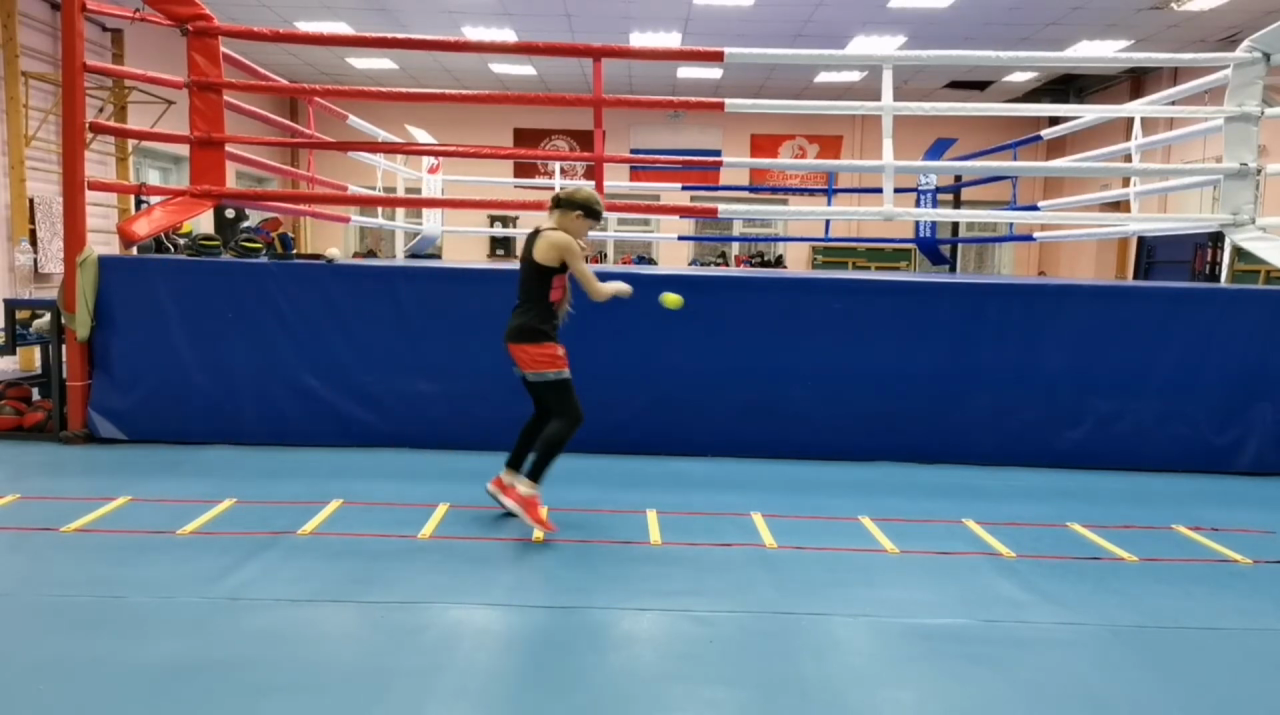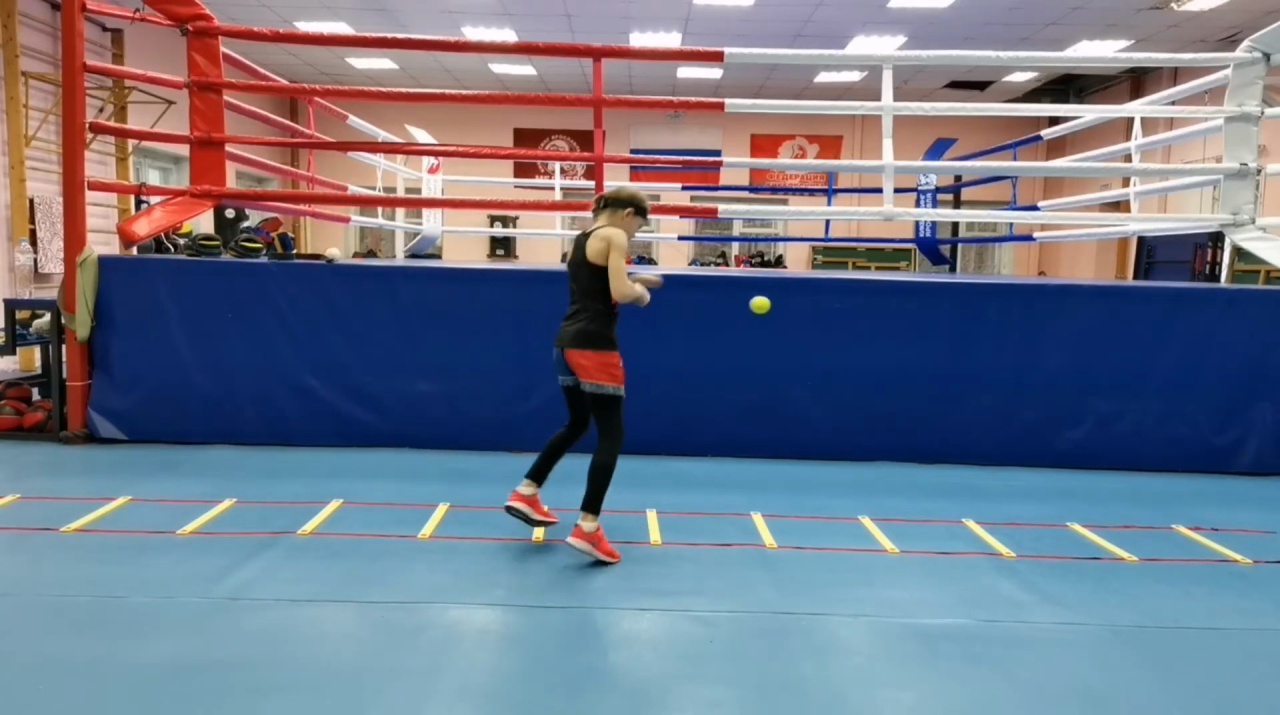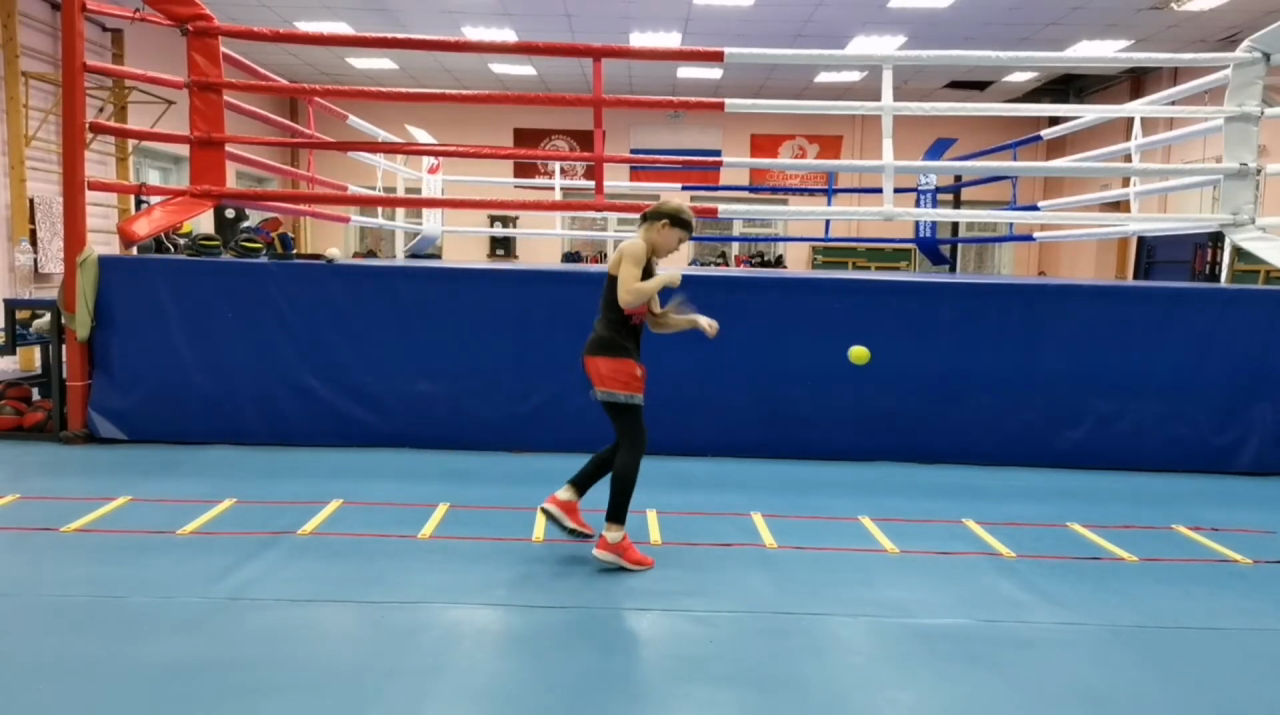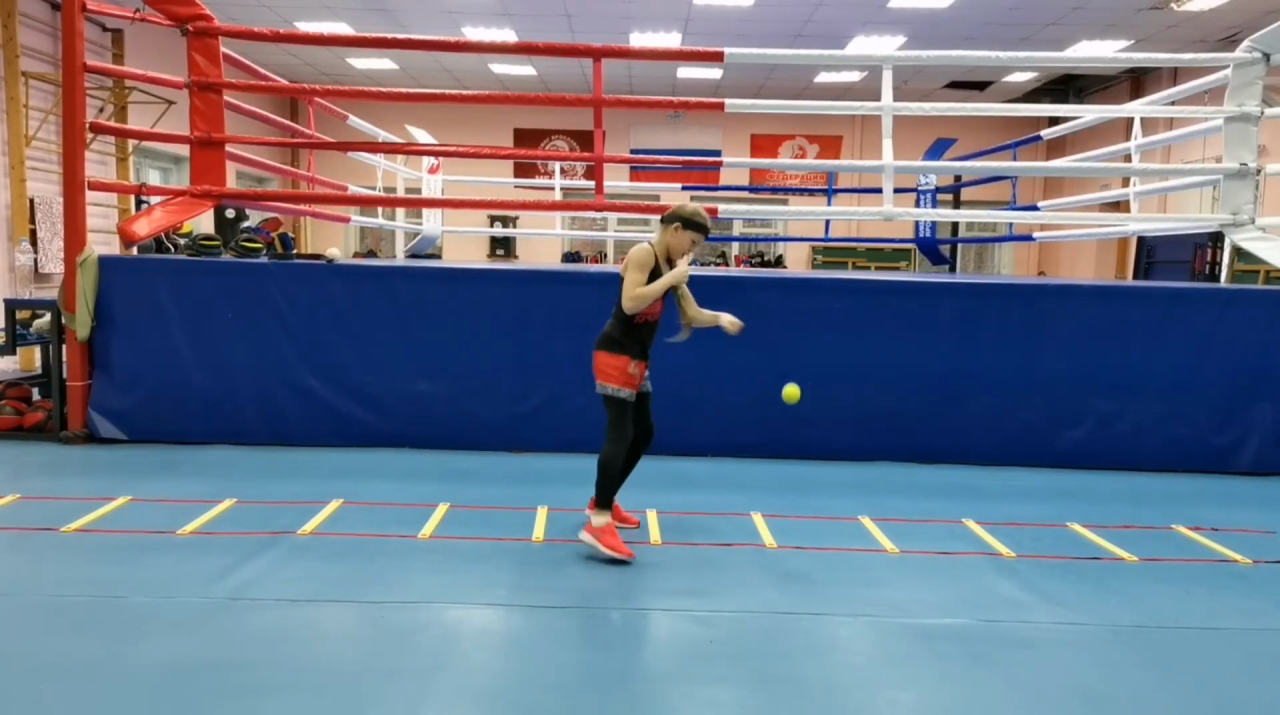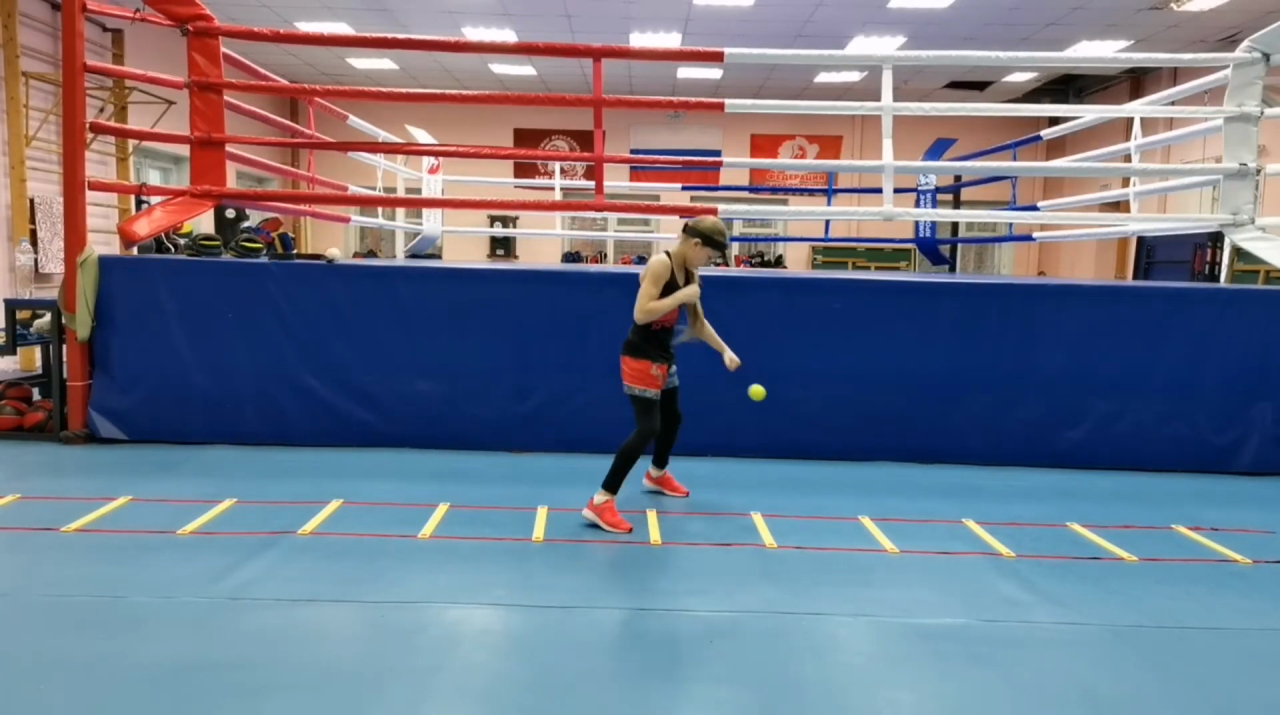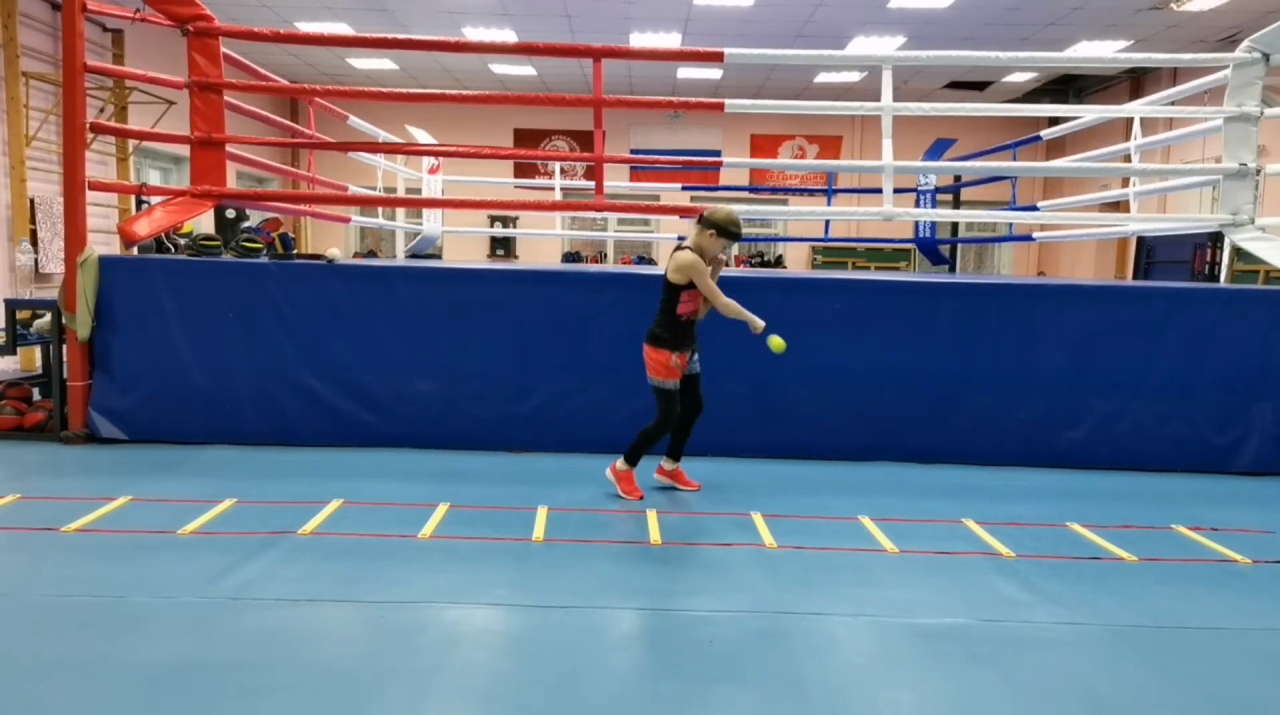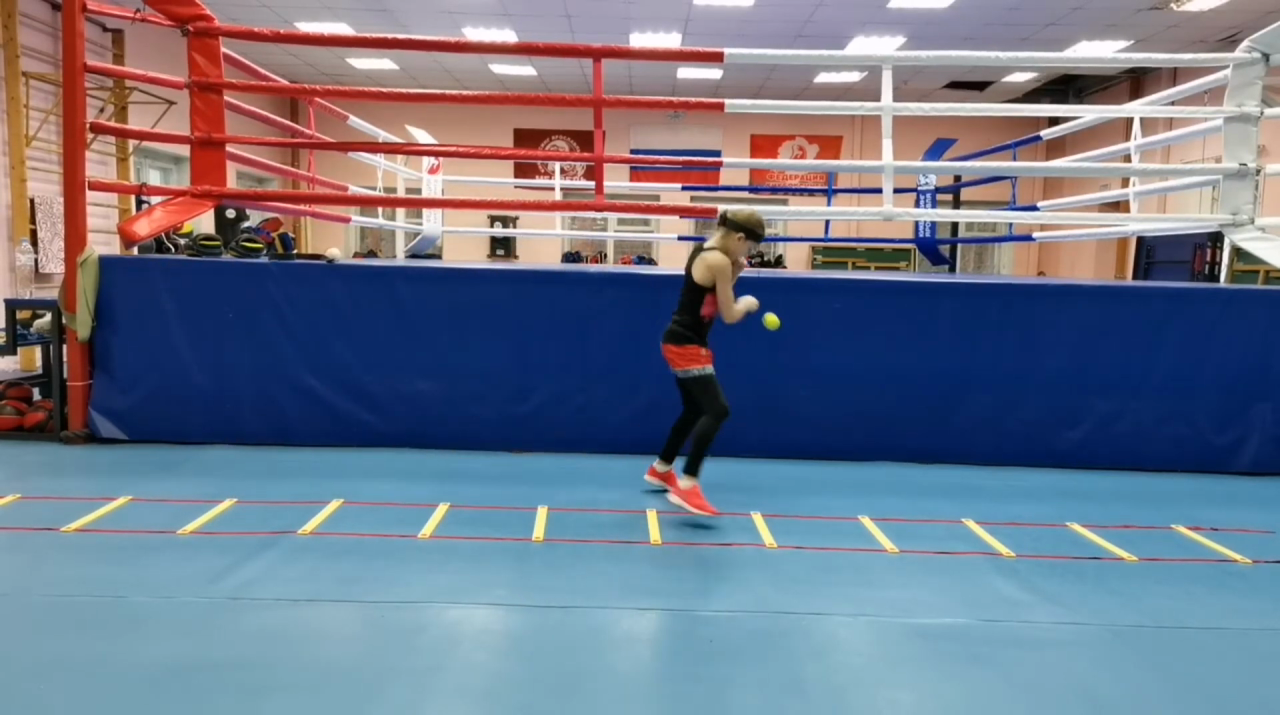
dt=0.3s
person 1, frame 1
left shoulder: (537, 236)
right shoulder: (561, 241)
right elbow: (598, 293)
right wrist: (619, 286)
left hip: (524, 337)
right hip: (535, 339)
left knee: (548, 411)
right knee: (570, 415)
left ankle: (507, 479)
right ankle: (525, 489)
person 1, frame 2
left shoulder: (581, 240)
right shoulder: (613, 238)
right elbow: (619, 295)
left wrist: (637, 284)
right wrist: (639, 291)
left hip: (572, 341)
right hip: (593, 346)
left knee: (577, 425)
right knee: (611, 435)
left ankle: (527, 493)
right ankle: (588, 526)
person 1, frame 3
left shoulder: (645, 261)
right shoulder: (633, 247)
left elbow: (655, 321)
right elbow: (628, 298)
left wrist: (696, 319)
right wrist: (664, 279)
left hip: (606, 356)
right hip: (614, 356)
left knee: (626, 444)
right knee: (634, 444)
left ankle: (564, 499)
right ankle: (613, 537)
person 1, frame 4
left shoulder: (677, 267)
right shoulder: (643, 253)
left elbow: (692, 315)
right elbow: (630, 303)
left wrist: (721, 318)
right wrist: (672, 279)
left hip: (637, 357)
right hip: (615, 352)
left knee: (642, 435)
right knee: (620, 435)
left ankle: (603, 503)
right ankle: (600, 523)
person 1, frame 5
left shoulder: (689, 275)
right shoulder: (660, 264)
left elbow: (698, 323)
right elbow: (640, 314)
left wrist: (725, 350)
right wrist: (681, 296)
left hip: (663, 358)
right hip: (640, 357)
left knee: (672, 421)
right knee: (648, 428)
left ankle: (658, 473)
right ankle: (601, 500)
person 1, frame 6
left shoulder: (696, 258)
right shoulder: (687, 259)
left elbow: (700, 300)
right elbow: (719, 303)
left wrist: (714, 269)
right wrist: (752, 319)
left hip: (684, 347)
right hip: (664, 348)
left knee: (693, 407)
right knee: (668, 417)
left ankle: (669, 467)
right ankle: (621, 469)
person 1, frame 7
left shoulder: (706, 252)
right shoulder: (718, 260)
right elbow: (730, 315)
left wrist: (734, 274)
right wrist: (747, 303)
left hip: (686, 343)
right hip: (684, 345)
left knee: (695, 410)
right knee: (717, 410)
left ankle: (661, 469)
right ankle: (685, 485)
